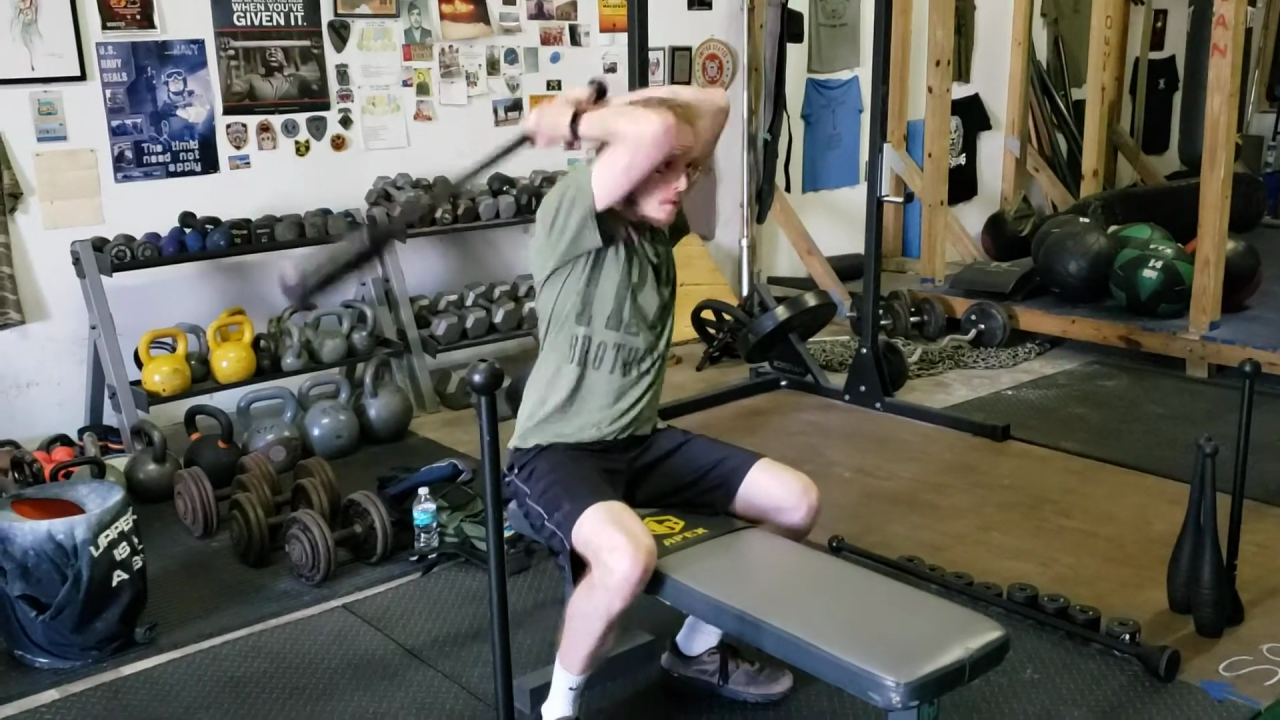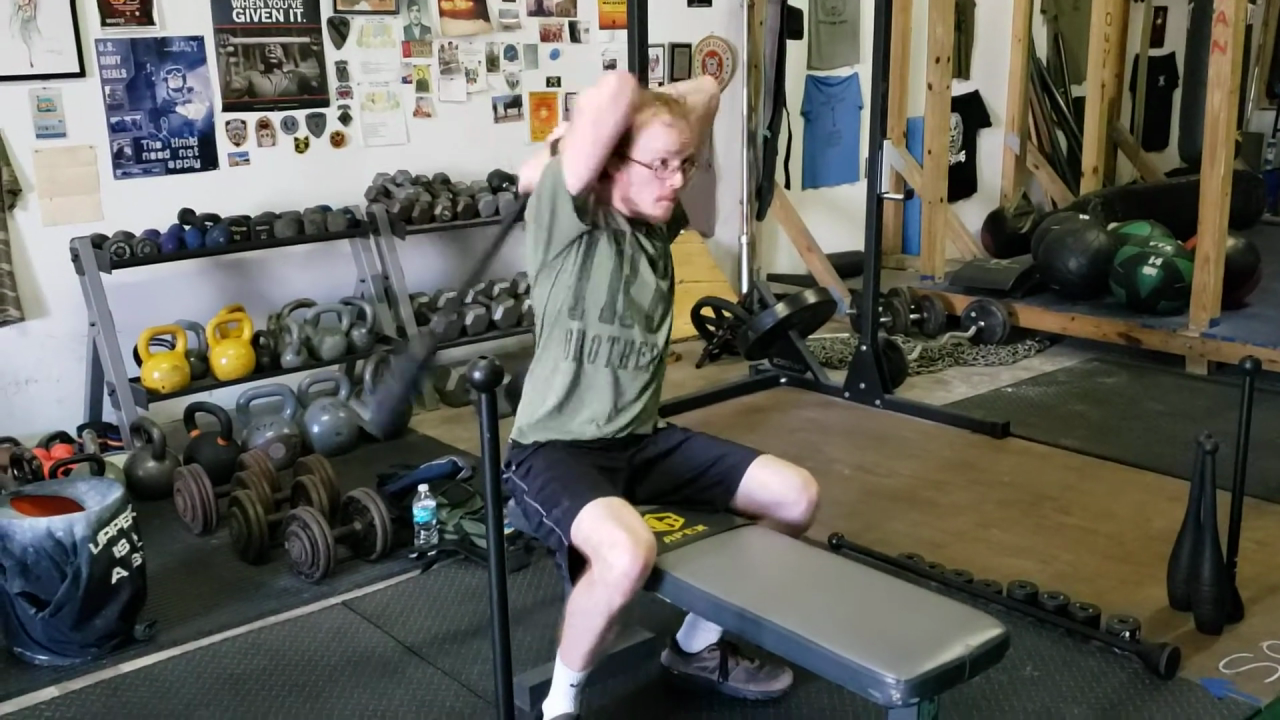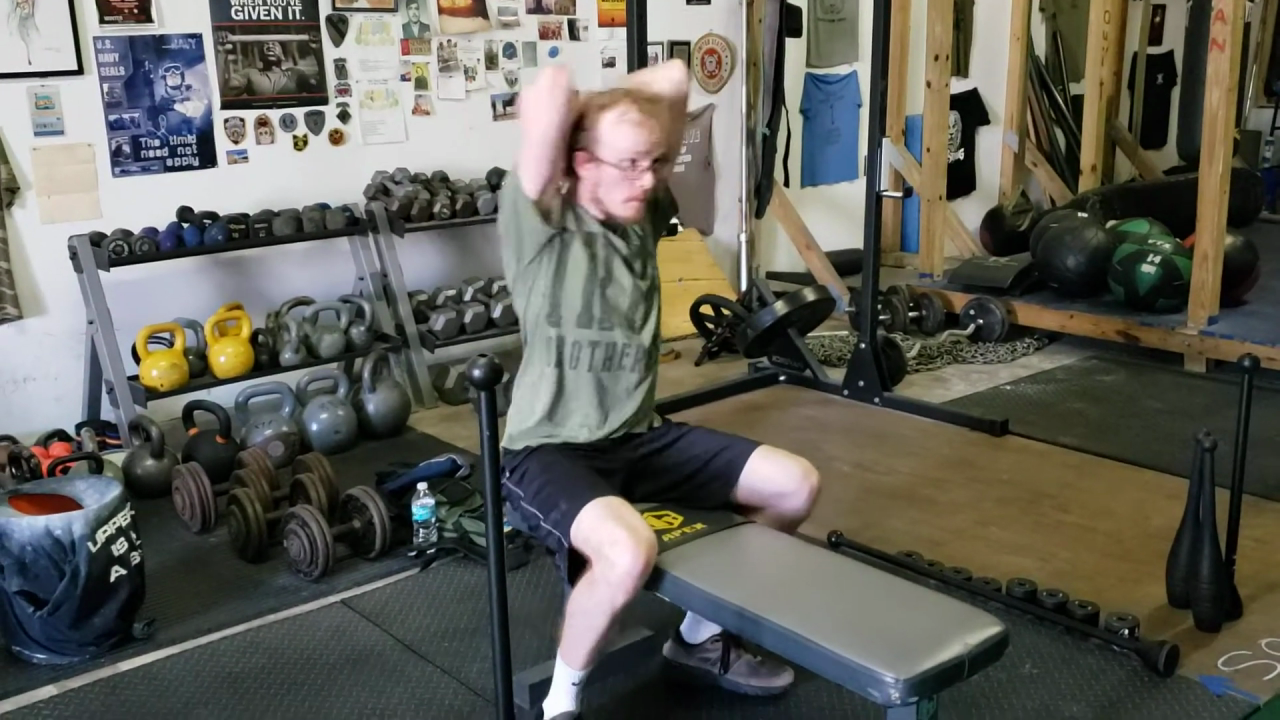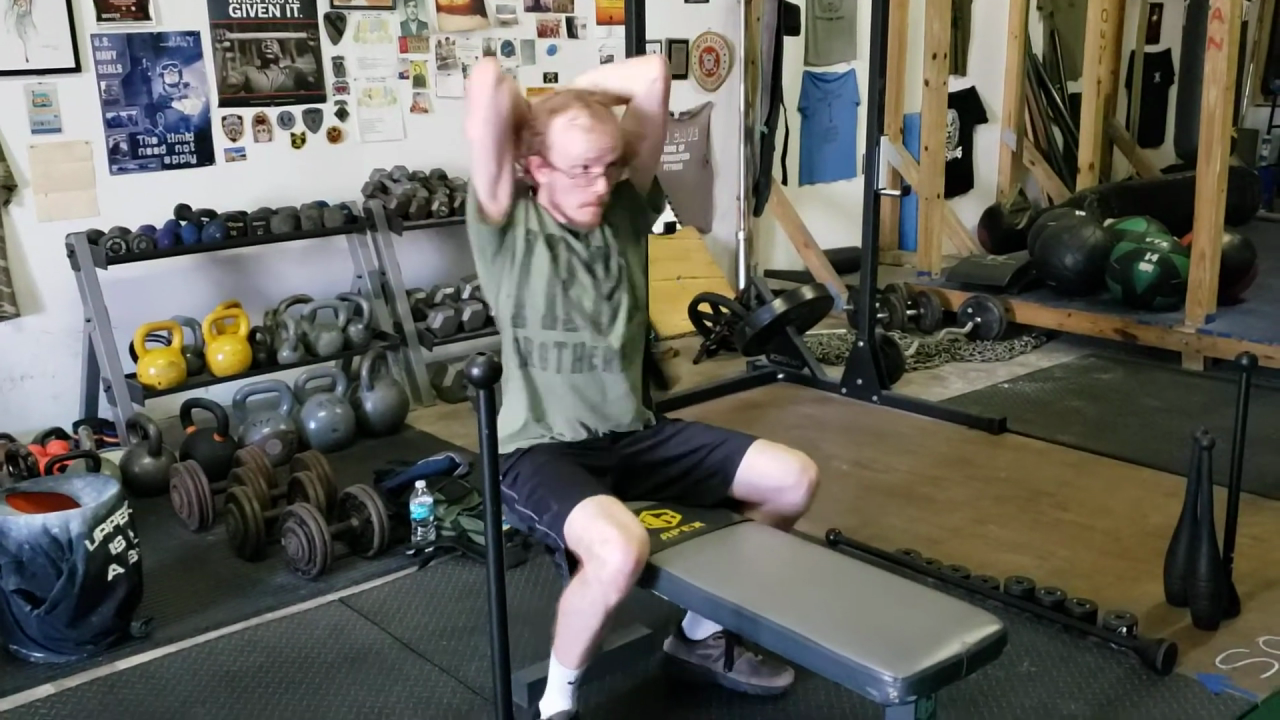
dt=0.1s
person 1, frame 1
left shoulder: (652, 217)
right shoulder: (574, 207)
left elbow: (713, 104)
right elbow: (650, 128)
left wrist: (591, 111)
right wrist: (587, 120)
left hip: (640, 440)
right hip: (557, 451)
left knee: (797, 502)
right knee: (625, 559)
left ankle: (698, 646)
person 1, frame 2
left shoulder: (653, 211)
right shoulder: (567, 206)
left elbow: (702, 92)
right elbow: (617, 94)
right wrist: (574, 141)
left hip: (643, 438)
right hip: (554, 448)
left knee: (796, 496)
right knee: (626, 553)
left ankle: (697, 644)
person 1, frame 3
left shoulder: (639, 209)
right shoulder: (539, 212)
left elbow: (672, 79)
right elbow: (547, 96)
left wrist: (606, 112)
right wrist: (563, 113)
left hip: (639, 436)
right hip: (549, 449)
left knee: (797, 485)
right knee: (628, 552)
left ankle: (700, 636)
person 1, frame 4
left shoulder: (624, 207)
right shoulder: (505, 221)
left elbow: (652, 74)
right elbow: (485, 86)
left wrist: (571, 98)
right wrist: (539, 113)
left hip: (634, 434)
right hip: (541, 451)
left knee: (795, 479)
right knee: (619, 552)
left ankle: (702, 632)
